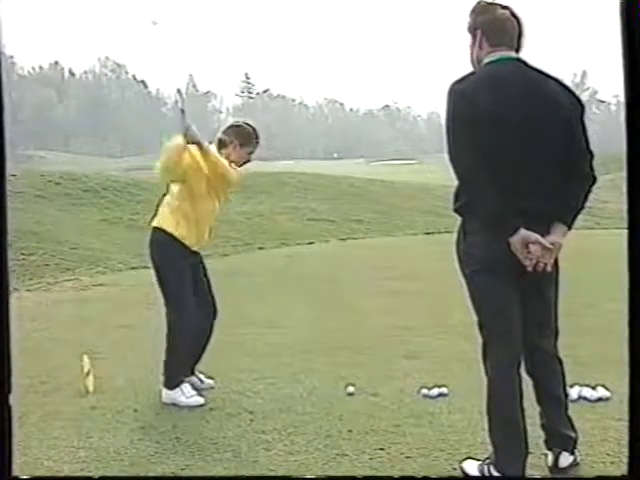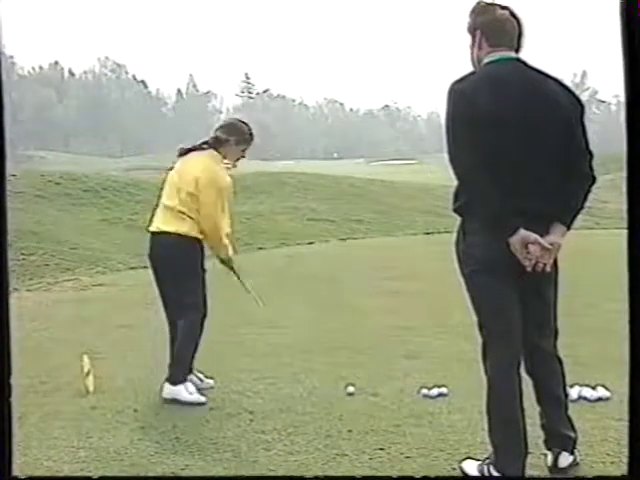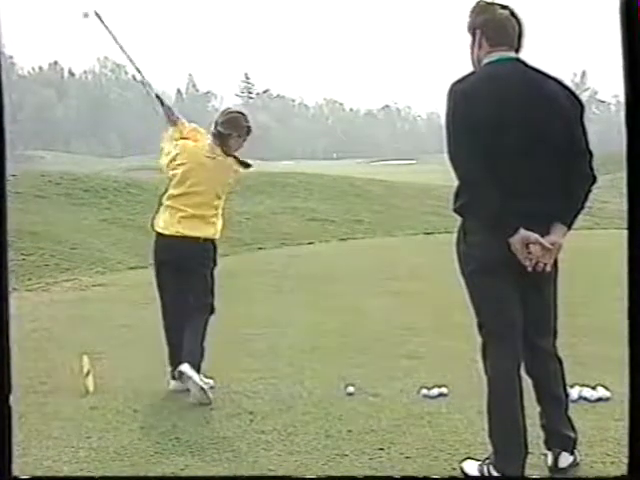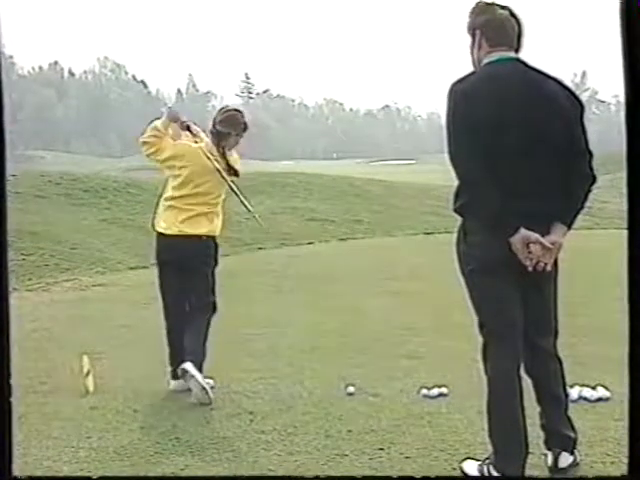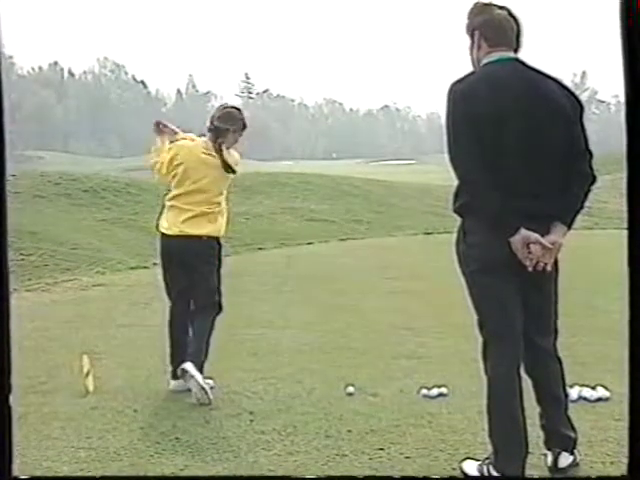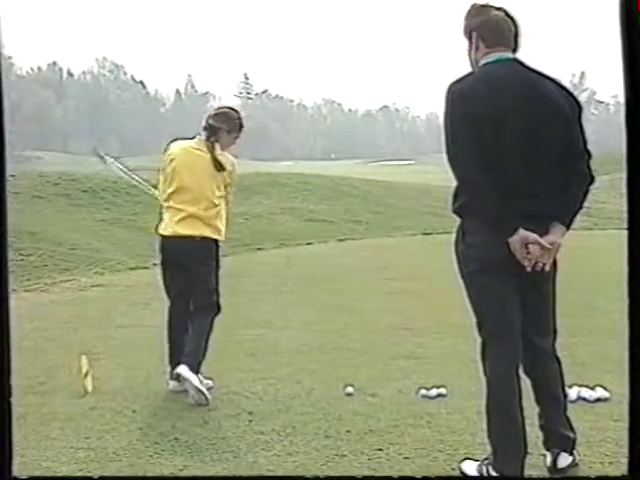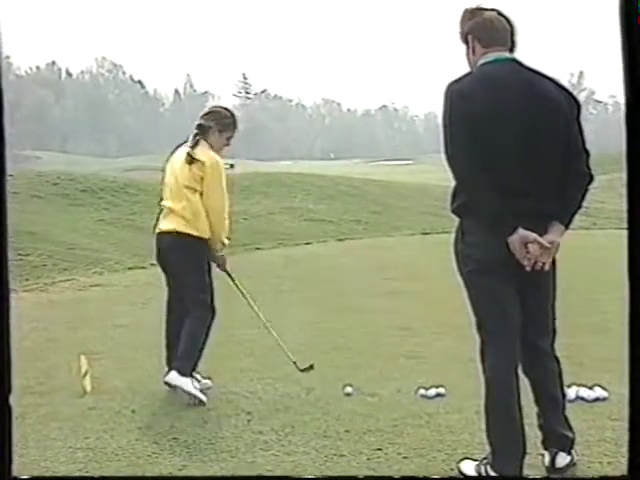
dt=0.3s
person 1, frame 1
left shoulder: (467, 91)
right shoulder: (558, 93)
left elbow: (470, 172)
right elbow: (582, 171)
left wrist: (510, 231)
right wrist: (557, 228)
left hip: (488, 237)
right hip: (542, 235)
left knee: (502, 349)
right knee: (542, 343)
person 1, frame 2
left shoulder: (467, 91)
right shoulder: (558, 93)
left elbow: (470, 173)
right elbow: (581, 170)
left wrist: (510, 231)
right wrist: (556, 228)
left hip: (487, 236)
right hip: (542, 235)
left knee: (502, 349)
right knee: (542, 343)
person 1, frame 3
left shoulder: (467, 91)
right shoulder: (558, 93)
left elbow: (470, 173)
right elbow: (582, 171)
left wrist: (510, 231)
right wrist: (556, 228)
left hip: (488, 237)
right hip: (542, 236)
left knee: (502, 349)
right knee: (542, 343)
person 1, frame 4
left shoulder: (468, 91)
right shoulder: (558, 93)
left elbow: (470, 172)
right elbow: (582, 170)
left wrist: (511, 231)
right wrist: (557, 228)
left hip: (488, 237)
right hip: (543, 236)
left knee: (502, 349)
right knee: (542, 343)
person 1, frame 5
left shoulder: (467, 91)
right shoulder: (557, 92)
left elbow: (470, 173)
right elbow: (582, 170)
left wrist: (509, 230)
right wrist: (556, 227)
left hip: (488, 236)
right hip: (542, 235)
left knee: (503, 348)
right knee: (542, 343)
person 1, frame 6
left shoulder: (465, 92)
right shoulder: (556, 93)
left elbow: (469, 173)
right elbow: (580, 170)
left wrist: (510, 231)
right wrist: (556, 227)
left hip: (486, 237)
right hip: (541, 236)
left knee: (501, 348)
right knee: (540, 343)
person 1, frame 7
left shoulder: (464, 92)
right shoulder: (555, 92)
left elbow: (467, 172)
right elbow: (580, 169)
left wrist: (507, 229)
right wrist: (555, 226)
left hip: (486, 235)
right hip: (541, 235)
left knee: (500, 348)
right knee: (540, 342)
person 2, frame 1
left shoulder: (229, 174)
right shoulder: (193, 157)
left elbow: (220, 171)
right elbow: (167, 169)
left wrist: (202, 146)
right wrist: (184, 142)
left hip: (189, 247)
right hip: (169, 243)
left knee: (206, 311)
right knee: (182, 314)
left ankle: (185, 372)
right ankle: (173, 386)
person 2, frame 2
left shoulder: (191, 156)
right shoulder: (218, 175)
right elbow: (213, 221)
left wrist: (225, 240)
right wrist: (224, 250)
left hip: (159, 240)
right hip: (185, 244)
left knee: (177, 310)
right knee: (192, 310)
left ankle: (182, 372)
right ankle: (176, 381)
person 2, frame 3
left shoulder: (182, 150)
right shoulder: (232, 168)
left elbow: (168, 159)
left wrist: (174, 128)
right wrist: (183, 127)
left hip: (166, 241)
right hip: (198, 245)
left knee: (173, 308)
right knee: (199, 309)
left ankle: (179, 372)
right ankle: (189, 366)
person 2, frame 4
left shoulder: (184, 152)
right shoulder: (231, 164)
left elbow: (149, 144)
left wrist: (167, 121)
right wrist: (187, 128)
left hip: (168, 240)
right hip: (200, 243)
left knee: (174, 308)
right knee: (201, 307)
left ankle: (178, 372)
right ankle: (192, 364)
person 2, frame 5
left shoulder: (180, 150)
right shoulder: (231, 161)
left elbow: (161, 169)
left wrist: (164, 138)
right wrist: (177, 135)
left hip: (172, 239)
right hip: (203, 242)
left knee: (179, 306)
right knee: (206, 307)
left ankle: (179, 372)
right ankle: (193, 364)
person 2, frame 6
left shoulder: (176, 151)
right shoulder: (227, 165)
left elbow: (164, 192)
left hip: (170, 239)
right hip: (202, 243)
left knee: (179, 306)
right knee: (205, 309)
left ankle: (178, 371)
right ankle: (189, 367)
person 2, frame 7
left shoulder: (179, 154)
right shoulder: (212, 162)
right elbow: (216, 210)
right wrist: (219, 247)
left hip: (166, 237)
right hip: (190, 241)
left knee: (178, 305)
right knee: (201, 308)
left ankle: (177, 370)
right ankle: (181, 371)
